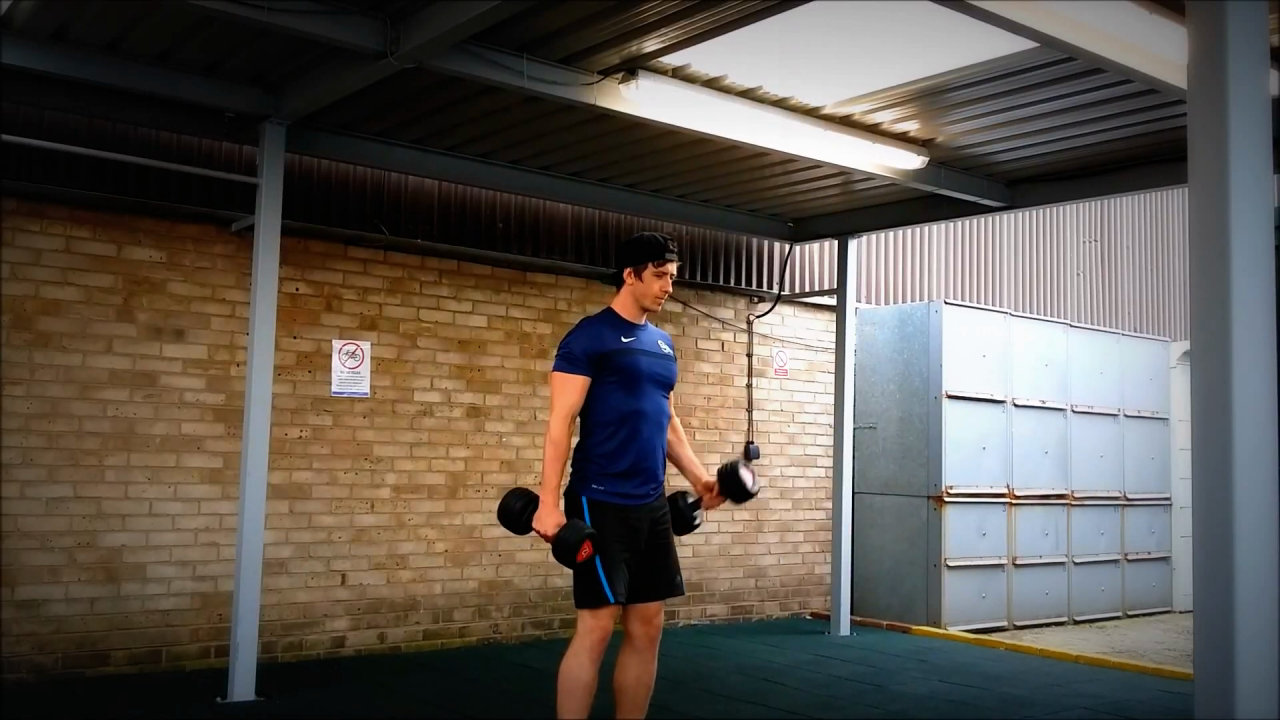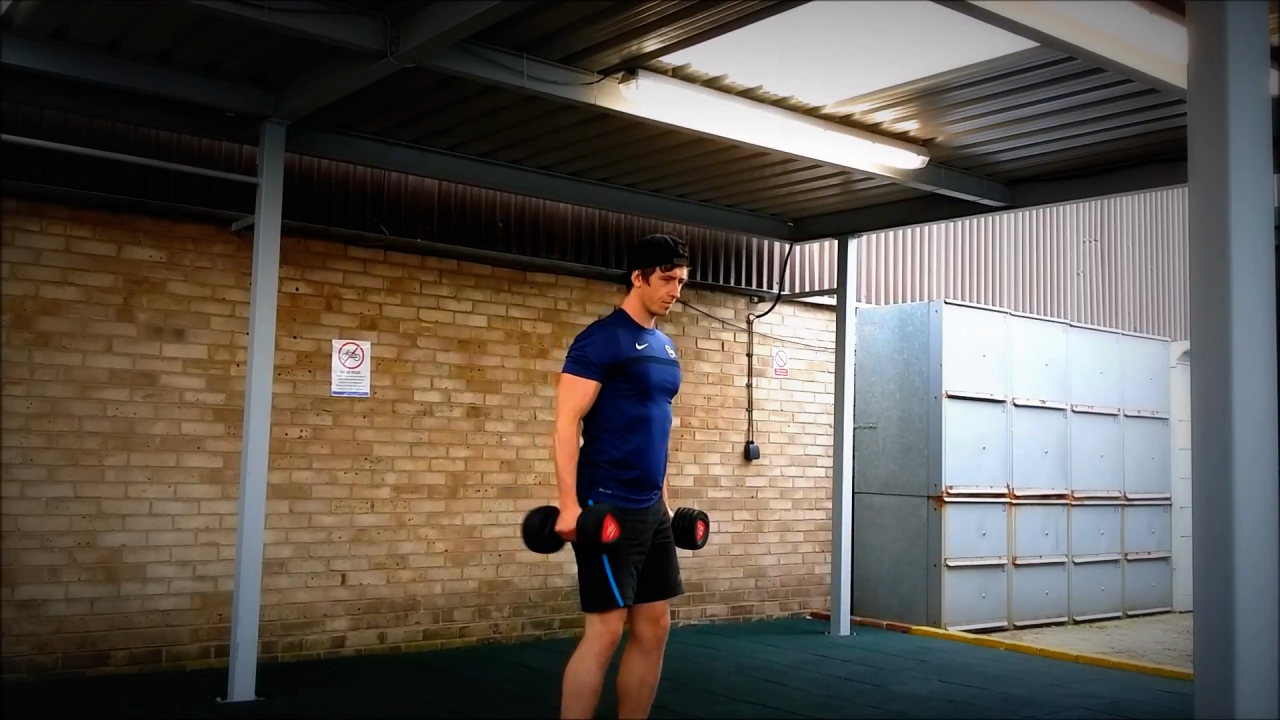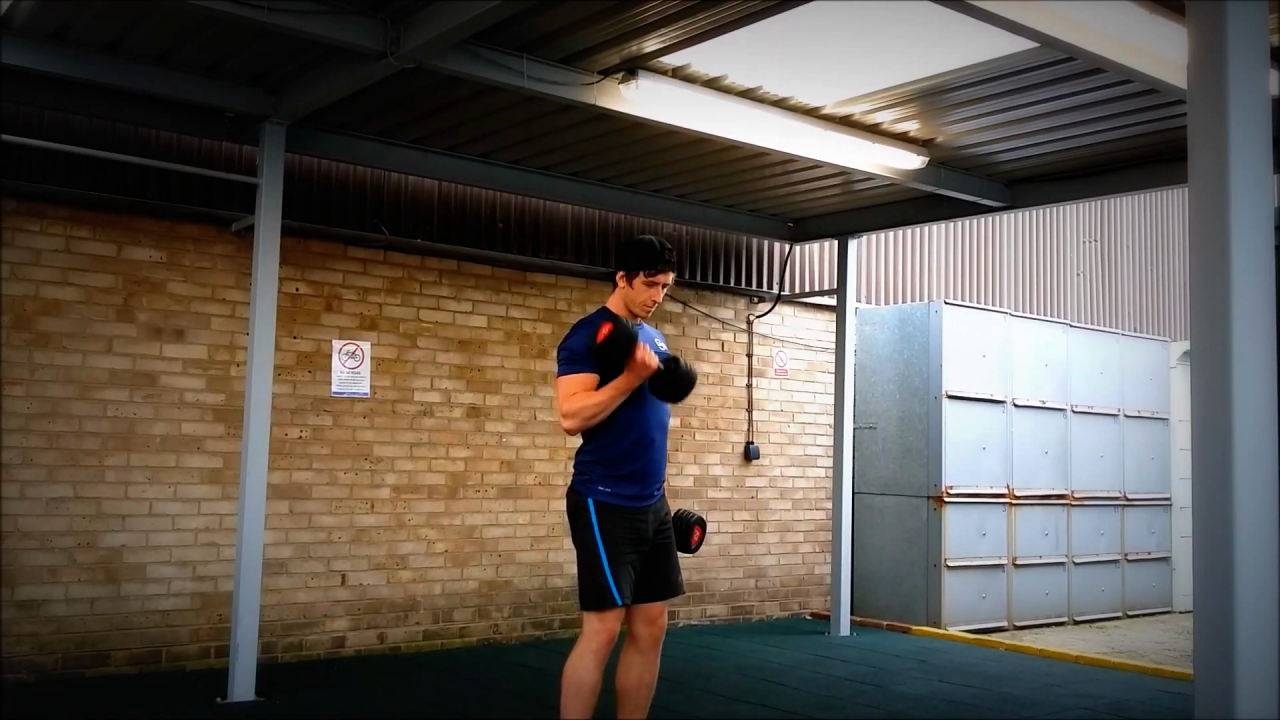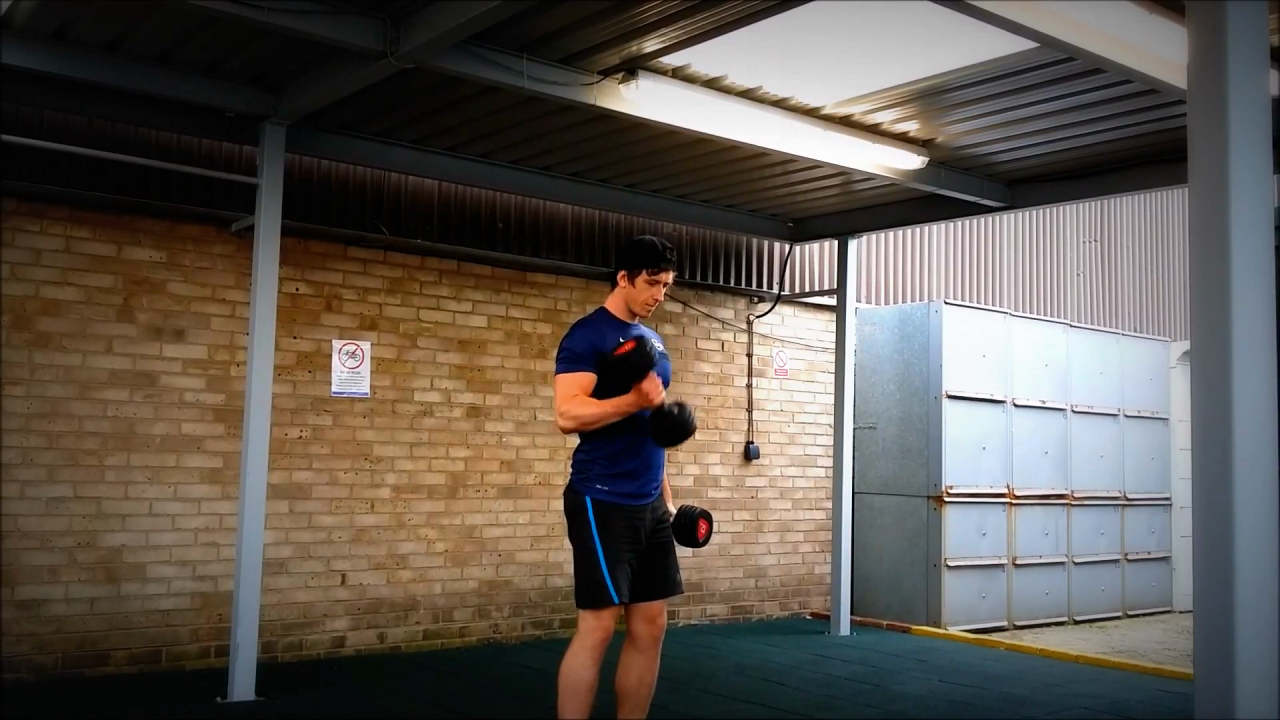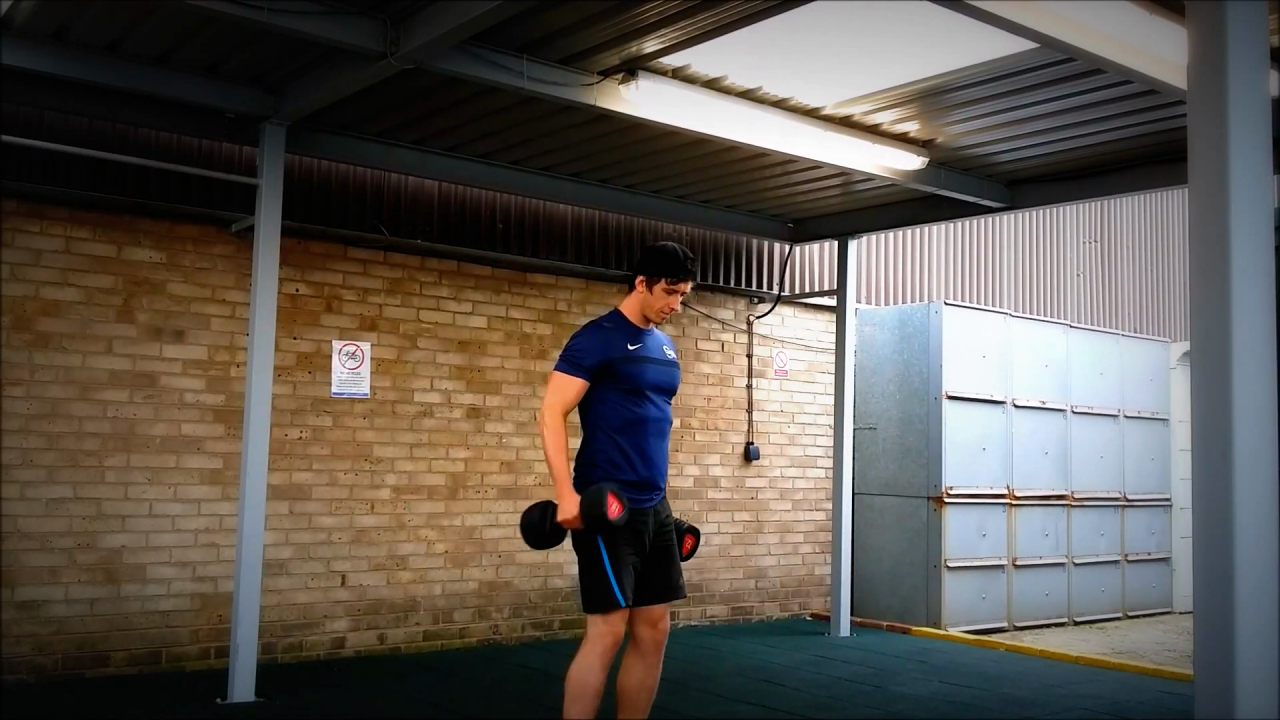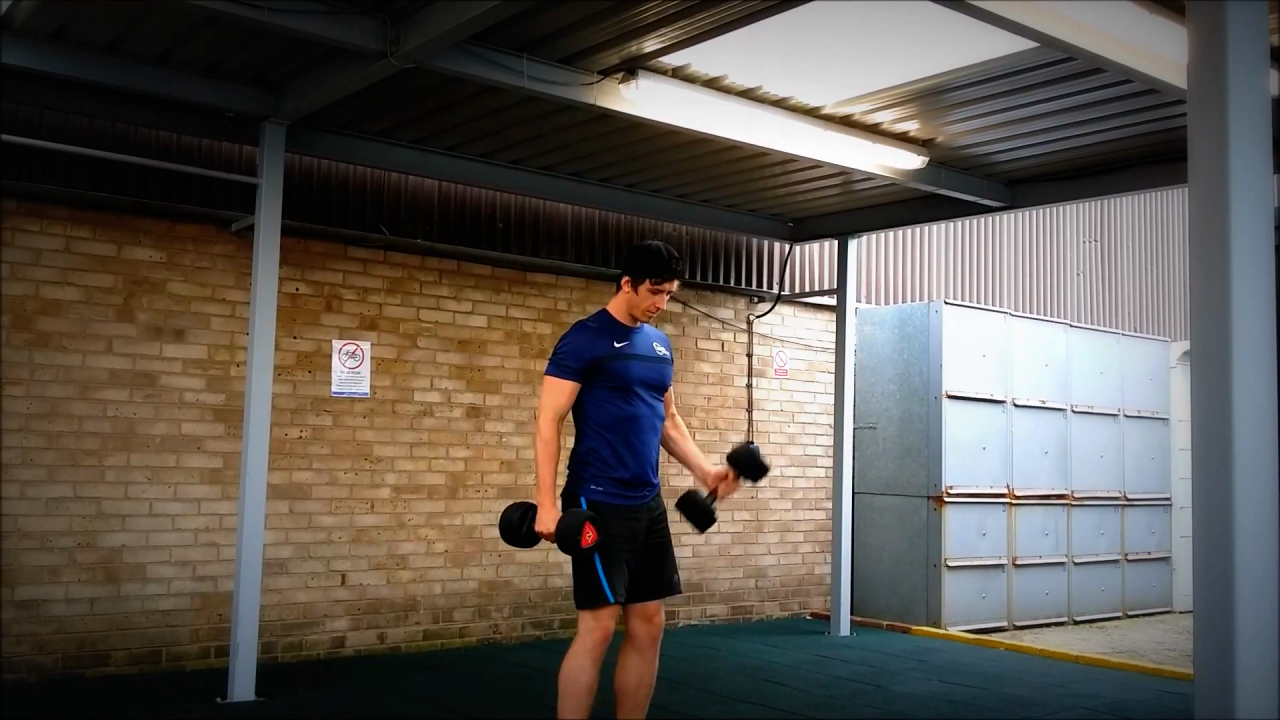
dt=0.5s
person 1, frame 1
left shoulder: (661, 342)
right shoulder: (590, 337)
right elbow: (561, 421)
left wrist: (699, 477)
right wrist: (548, 501)
left hip: (650, 503)
right hip: (602, 501)
left knee: (646, 627)
right knee: (596, 627)
person 1, frame 2
left shoulder: (665, 347)
right shoulder: (602, 339)
right elbow: (567, 422)
left wrist: (663, 498)
right wrist: (569, 503)
left hip: (649, 507)
right hip: (606, 505)
left knee: (654, 628)
right knee: (606, 630)
person 1, frame 3
left shoulder: (654, 339)
right shoulder: (589, 336)
right elbow: (571, 417)
left wrist: (664, 495)
right wrist: (630, 376)
left hip: (651, 504)
right hip: (603, 501)
left knee: (650, 627)
right knee: (603, 628)
person 1, frame 4
left shoulder: (650, 340)
right shoulder: (589, 334)
right elbow: (567, 414)
left wrist: (666, 495)
right wrist: (634, 400)
left hip: (647, 503)
right hip: (602, 501)
left knee: (650, 626)
right knee: (598, 627)
person 1, frame 5
left shoulder: (665, 347)
right shoulder: (598, 339)
right elbow: (552, 414)
right wrist: (566, 493)
left hip: (653, 507)
left knee: (653, 631)
right knee: (607, 632)
person 1, frame 6
left shoulder: (658, 344)
right shoulder: (585, 339)
right elbow: (548, 420)
left wrist: (704, 471)
right wrist: (547, 502)
left hip: (648, 503)
right hip: (600, 503)
left knee: (648, 626)
right knee: (598, 627)
